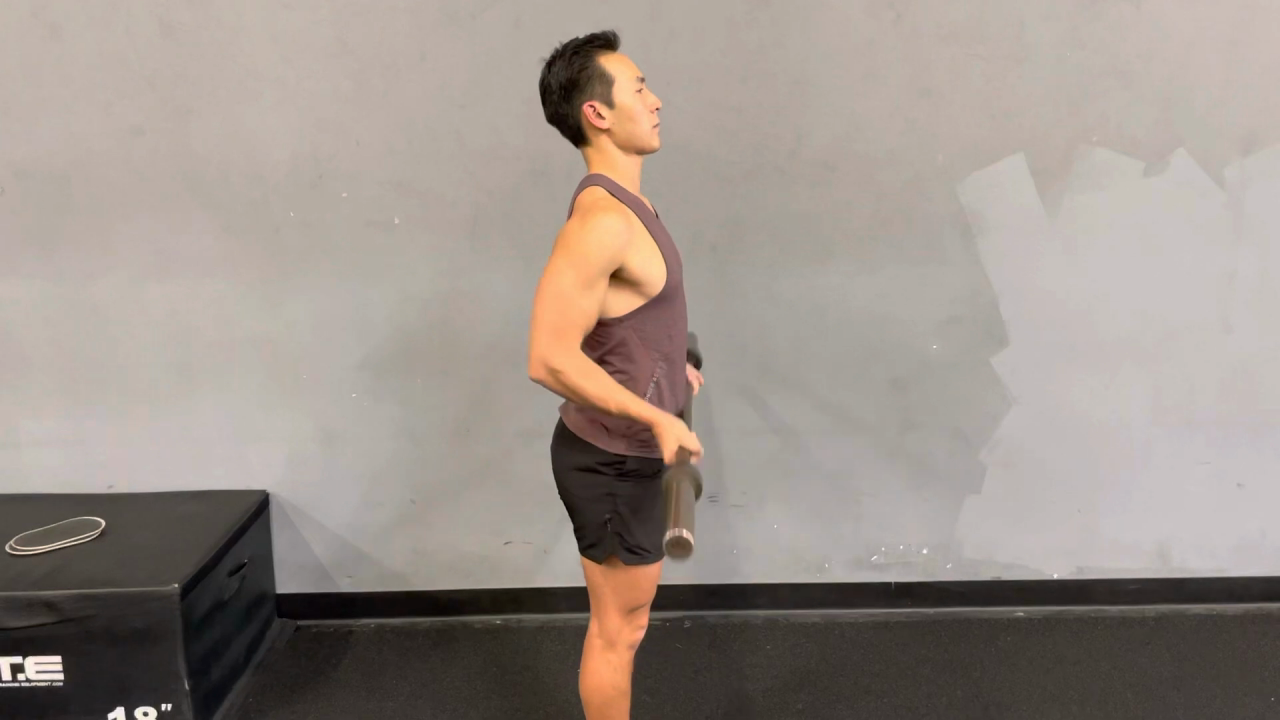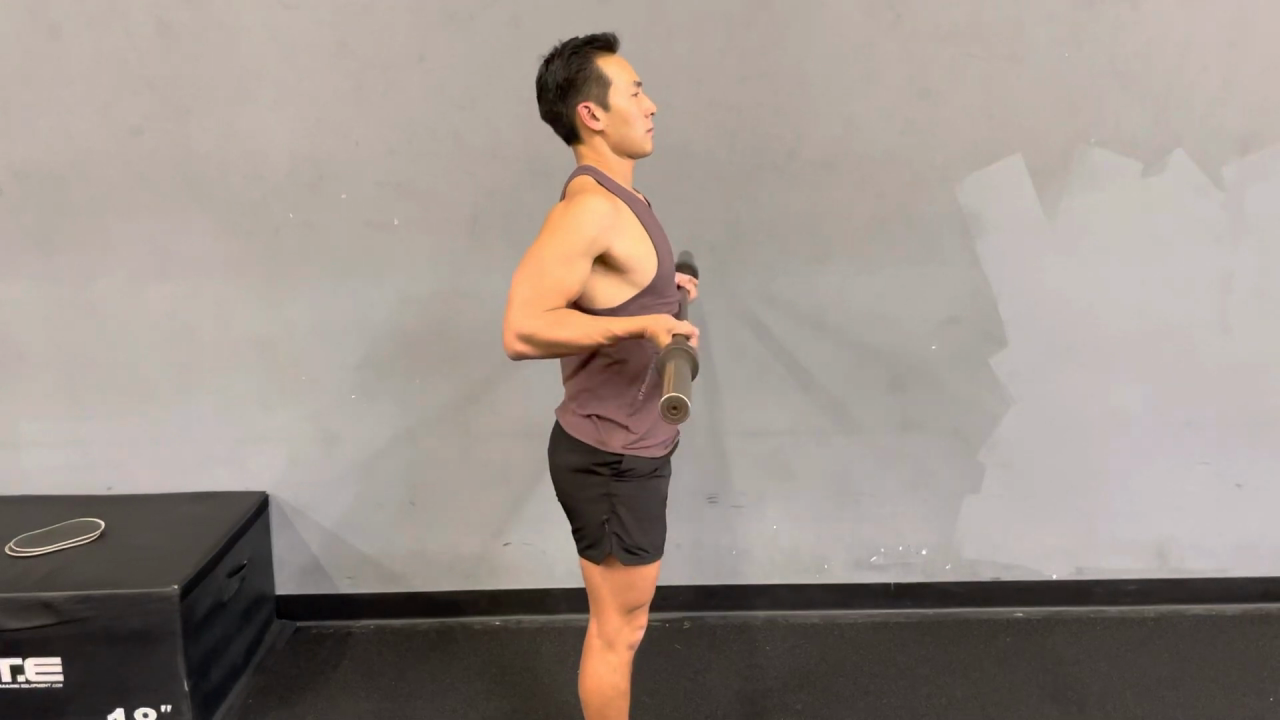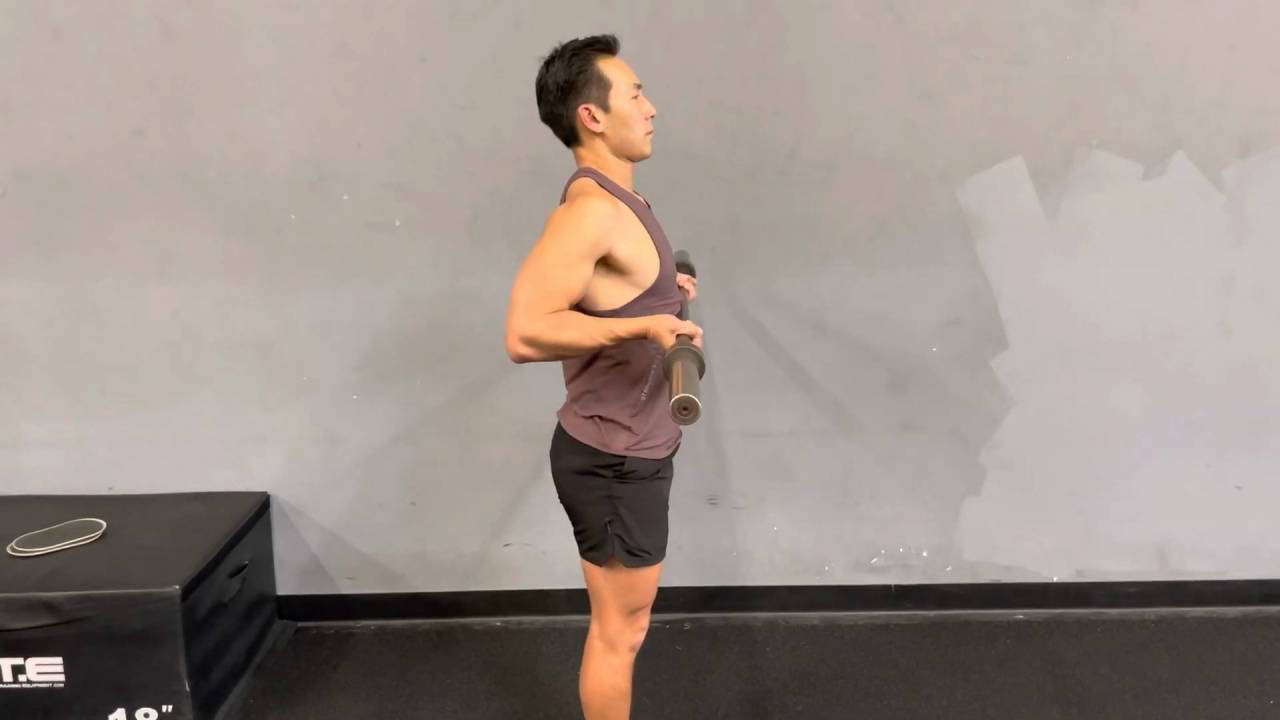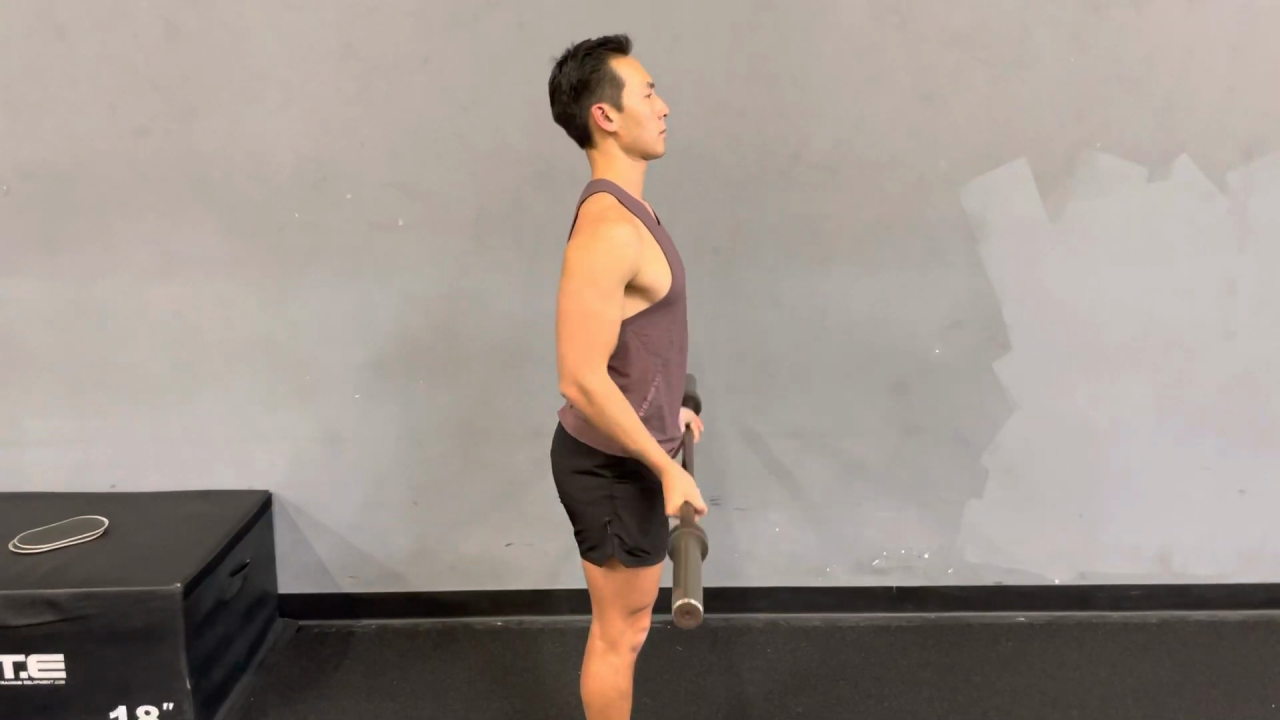
dt=0.7s
person 1, frame 1
left shoulder: (622, 206)
right shoulder: (602, 220)
right elbow: (549, 359)
left wrist: (670, 365)
right wrist: (658, 419)
left hip: (625, 451)
right hip: (613, 460)
left knee: (621, 623)
right knee: (618, 628)
person 1, frame 2
left shoulder: (616, 198)
right shoulder: (590, 207)
right elbow: (523, 329)
left wrist: (664, 286)
right wrist: (642, 324)
left hip: (628, 447)
right hip: (611, 456)
left knee: (620, 623)
right knee: (618, 629)
person 1, frame 3
left shoulder: (616, 199)
right shoulder: (592, 209)
right elbow: (525, 332)
left wrist: (662, 287)
right wrist: (646, 325)
left hip: (630, 448)
right hip: (613, 458)
left knee: (621, 625)
right knee: (620, 631)
person 1, frame 4
left shoulder: (625, 211)
right shoulder: (610, 228)
right elbow: (582, 379)
left wrist: (671, 408)
right wrist: (667, 468)
left hip: (626, 455)
right hip: (614, 465)
left knee: (623, 624)
right knee: (621, 631)
